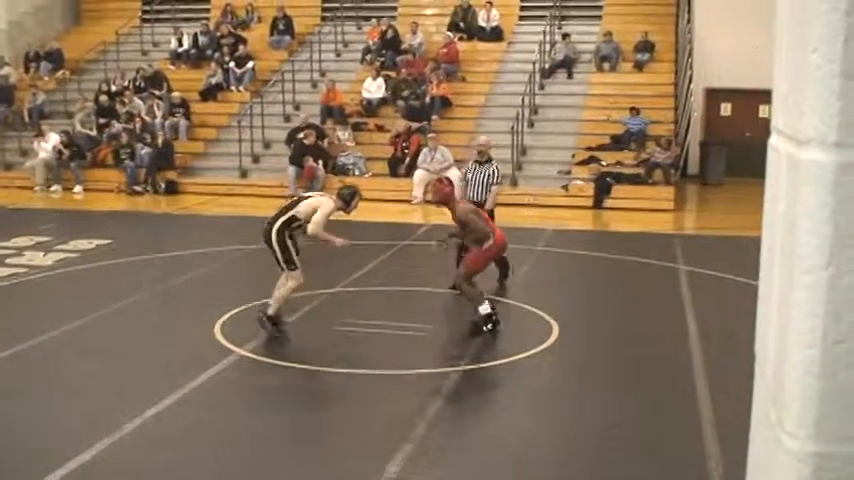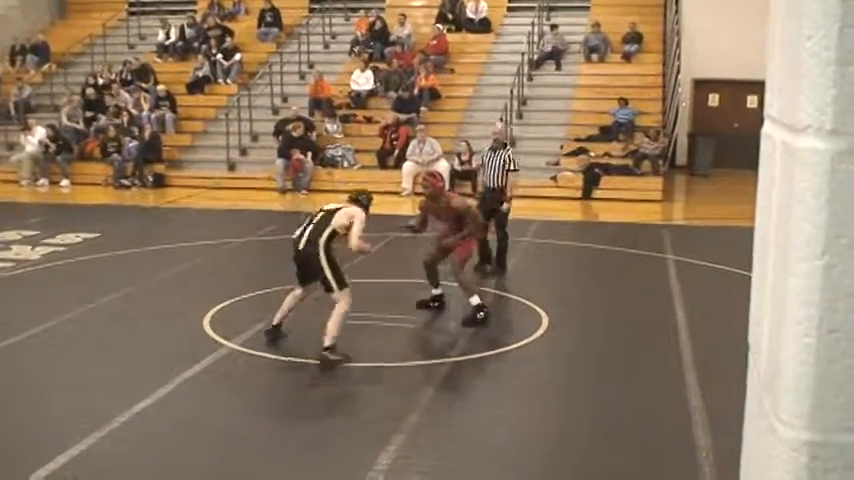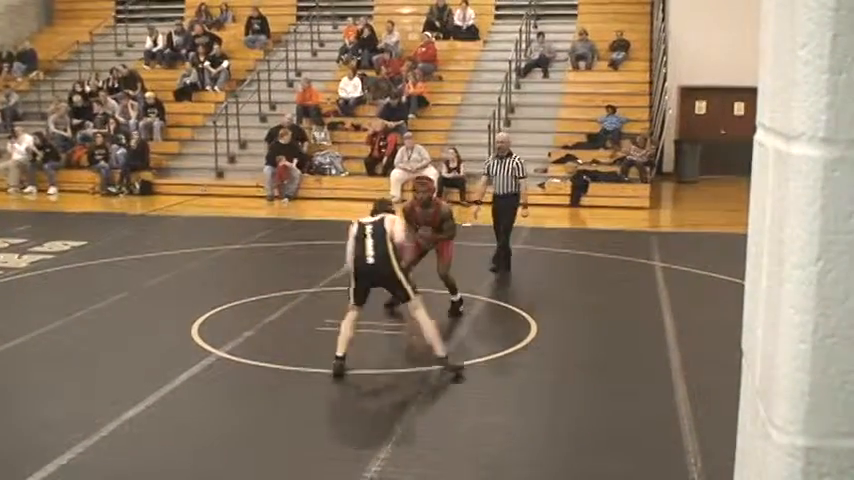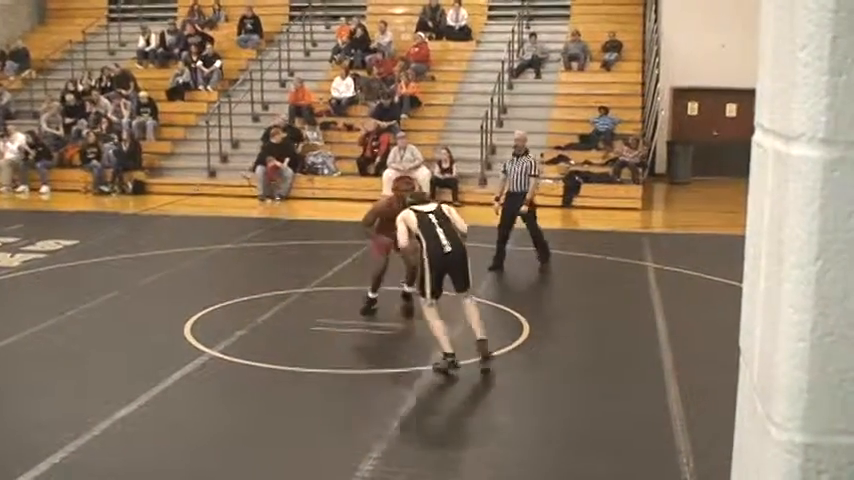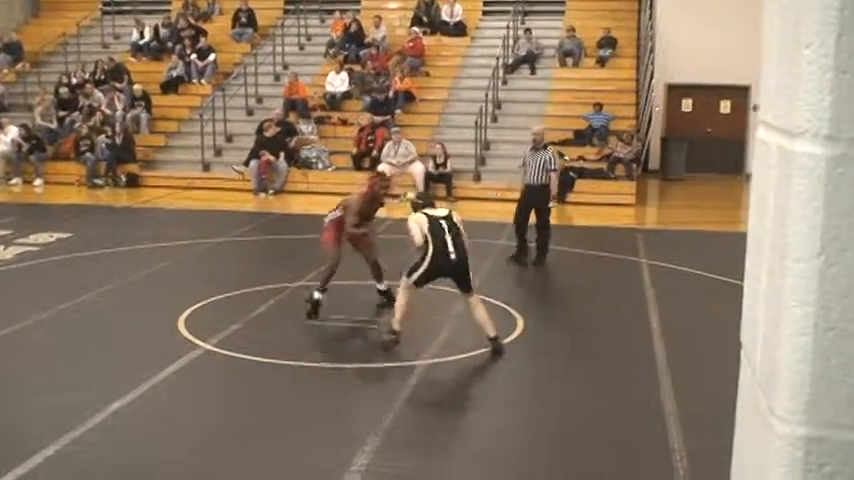
dt=0.4s
person 1, frame 1
left shoulder: (323, 199)
right shoulder: (329, 203)
right elbow: (312, 230)
left wrist: (317, 233)
right wrist: (334, 240)
left hip: (277, 228)
right hip: (278, 233)
left knee: (290, 272)
right knee: (296, 279)
left ankle: (274, 314)
right ankle: (269, 316)
person 1, frame 2
left shoulder: (330, 208)
right shoulder: (358, 213)
left elbow: (298, 234)
right elbow: (355, 245)
right wrist: (366, 247)
left hip: (299, 248)
right hip: (317, 251)
left knee: (303, 289)
right knee: (344, 302)
left ankle: (274, 328)
right ankle: (328, 351)
person 1, frame 3
left shoulder: (356, 225)
right shoulder: (393, 219)
left elbow: (350, 263)
right elbow: (399, 240)
left hip: (361, 268)
right hip: (386, 265)
left knee: (352, 313)
right knee: (418, 310)
left ankle: (339, 360)
right ankle: (443, 360)
person 1, frame 4
left shoulder: (404, 215)
right shoulder: (444, 207)
left elbow: (403, 244)
right elbow: (464, 230)
left hip: (432, 256)
right hip: (457, 252)
left knee: (428, 308)
right knee: (467, 297)
left ankle: (449, 357)
right ankle: (482, 345)
person 1, frame 5
left shoulder: (414, 218)
right shoulder: (452, 214)
left elbow: (419, 242)
right elbow: (466, 247)
left hip: (435, 259)
right hip: (459, 259)
left knee: (404, 287)
right knee: (471, 297)
left ankle: (394, 333)
right ankle: (494, 340)
person 2, frame 1
left shoulder: (461, 211)
right shoulder: (459, 207)
left elbow: (484, 232)
left wrist: (465, 239)
right wrist: (453, 235)
left hip: (491, 242)
right hip: (494, 241)
left knee: (461, 280)
right knee: (466, 277)
left ankle: (488, 318)
right ankle: (488, 312)
person 2, frame 2
left shoulder: (456, 204)
right shoulder: (425, 204)
left elbow: (478, 223)
right elbow: (421, 225)
left wrist: (455, 239)
right wrist: (413, 226)
left hip: (468, 233)
right hip: (453, 231)
left knee: (456, 268)
right knee: (429, 262)
left ankle: (479, 310)
right ankle: (437, 298)
person 2, frame 3
left shoulder: (443, 209)
right shoulder: (408, 208)
left elbow: (451, 233)
left wrist: (433, 236)
right wrist: (418, 236)
left hip: (442, 238)
right hip: (423, 237)
left knee: (443, 273)
right knee: (405, 267)
left ankle: (457, 301)
right ankle: (397, 297)
person 2, frame 4
right shoulder: (384, 205)
right elbow: (365, 225)
right wrist: (380, 239)
right hip: (382, 236)
left knee: (413, 265)
right knee: (380, 268)
left ankle: (407, 295)
right ankle: (371, 299)
person 2, frame 5
left shoulder: (379, 201)
right shoulder: (357, 202)
right elbow: (349, 232)
left wrist: (366, 229)
right wrist: (366, 230)
left hip: (357, 228)
right hip: (334, 225)
left knee: (373, 260)
right knee: (333, 263)
left ankle: (384, 291)
right ankle: (315, 300)
person 3, frame 1
left shoulder: (493, 168)
right shoulder: (470, 166)
left elbow: (493, 193)
left wrist: (486, 212)
left hip: (484, 208)
right knee: (463, 245)
left ankle: (504, 273)
person 3, frame 2
left shoulder: (508, 154)
right shoulder: (486, 152)
left elbow: (512, 179)
left wrist: (508, 200)
right wrist: (482, 192)
left hip: (501, 194)
right hip: (487, 192)
left knee: (500, 231)
left ankle: (500, 266)
right ankle: (484, 261)
person 3, frame 3
left shoulder: (516, 161)
right shoulder: (491, 161)
left elbow: (522, 184)
right elbow: (484, 182)
left wrist: (524, 205)
right wrist: (477, 203)
left hip: (510, 199)
right hip: (497, 199)
left knee: (504, 232)
right knee: (499, 233)
left ankle: (499, 263)
right ankle: (503, 263)
person 3, frame 4
left shoulder: (530, 160)
right shoulder: (509, 158)
left elbow: (533, 183)
right elbow: (503, 179)
left wrist: (526, 203)
right wrist: (497, 199)
left hip: (524, 198)
right hip: (510, 197)
left knee: (533, 229)
right knee: (503, 230)
left ankle: (544, 258)
right ankle: (498, 262)
person 3, frame 5
left shoulder: (549, 154)
right shoulder: (528, 151)
left elbow: (553, 177)
left wrist: (553, 197)
right wrist: (524, 191)
left hip: (542, 191)
right hip: (528, 190)
left knee: (542, 225)
right knee: (519, 220)
left ankle: (541, 255)
right ankle: (521, 252)
